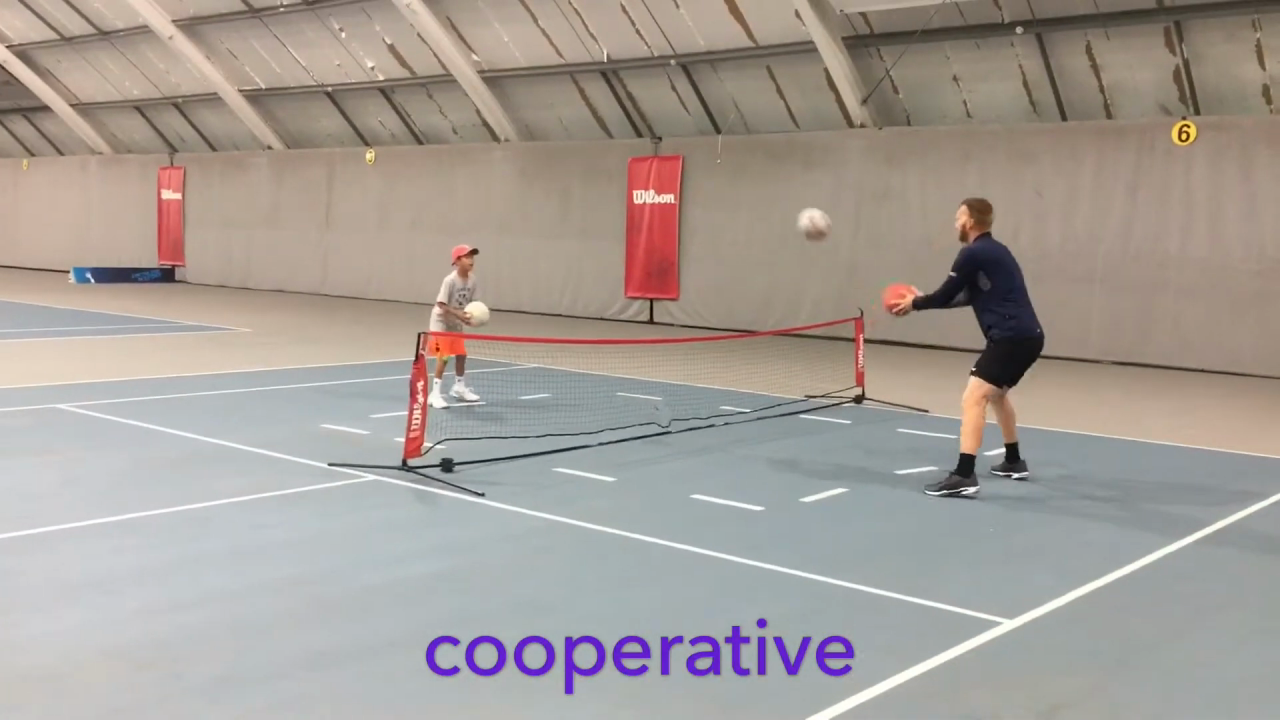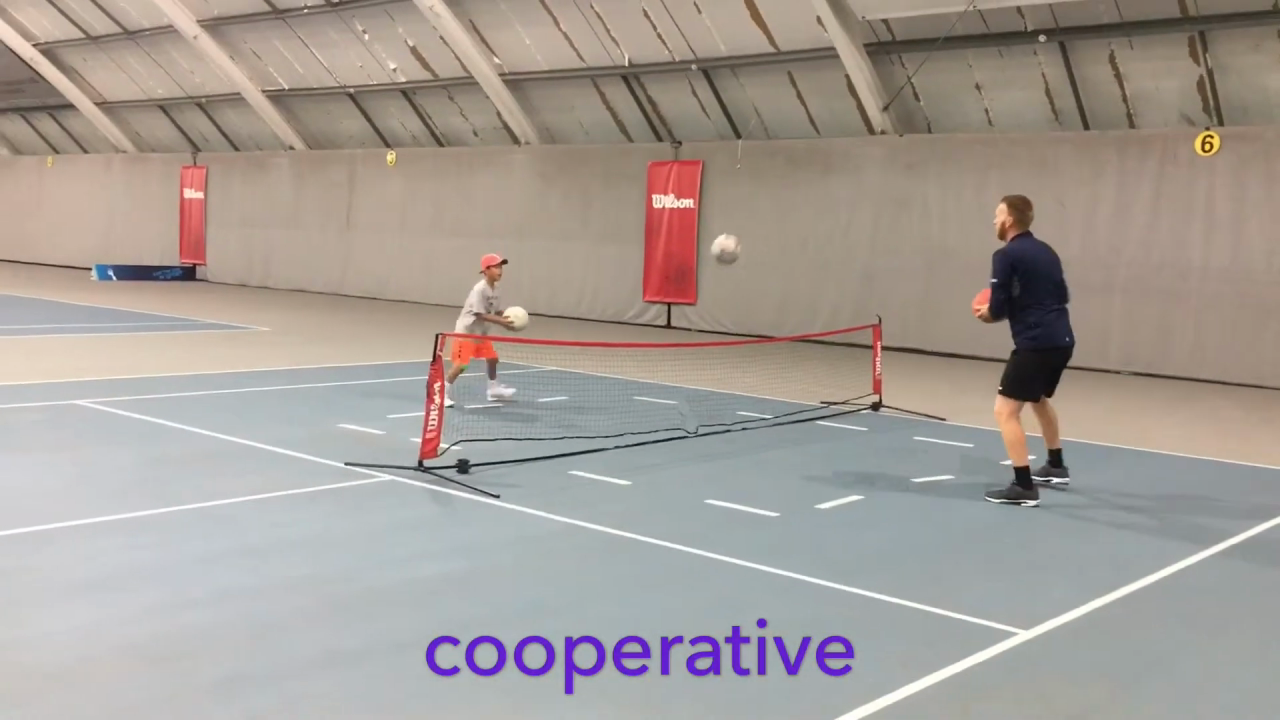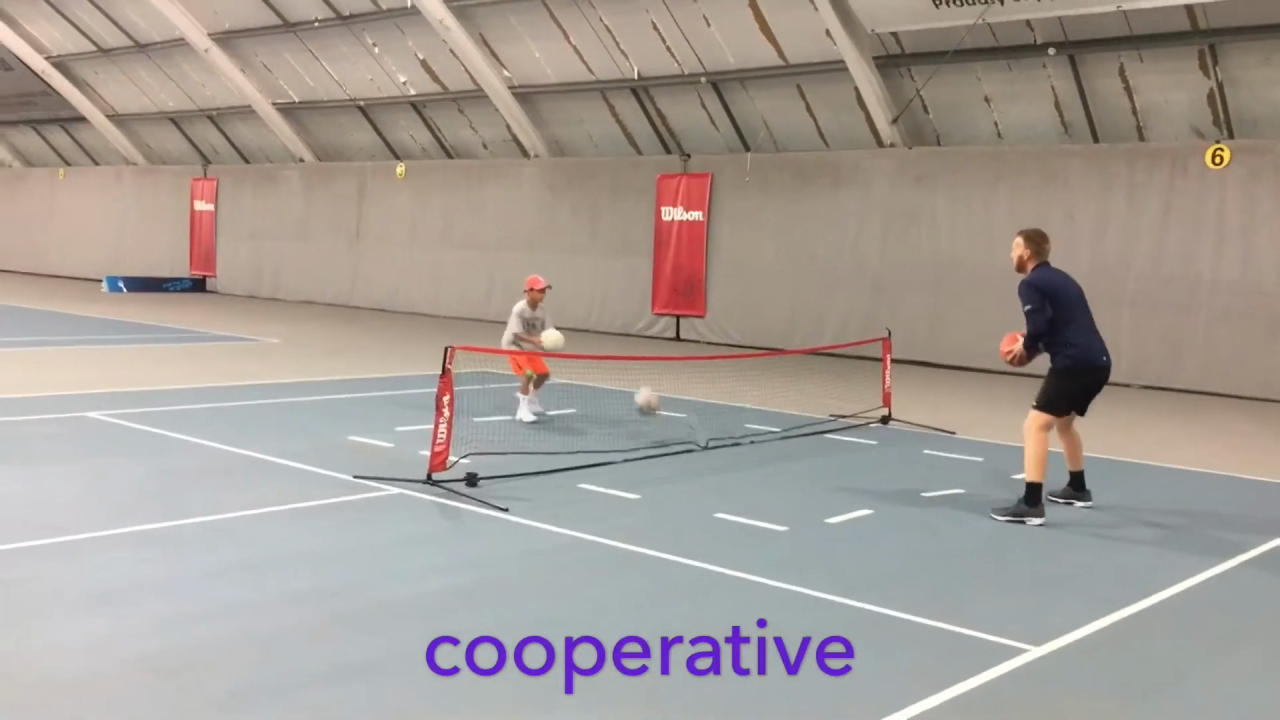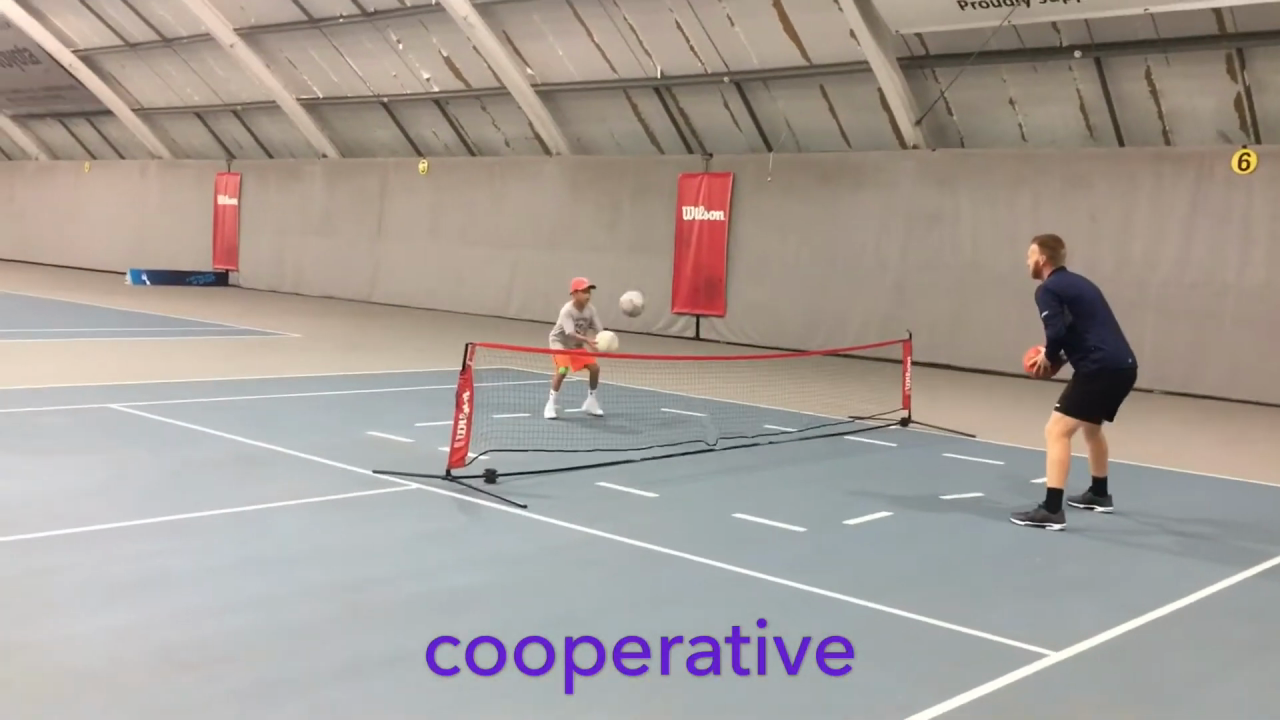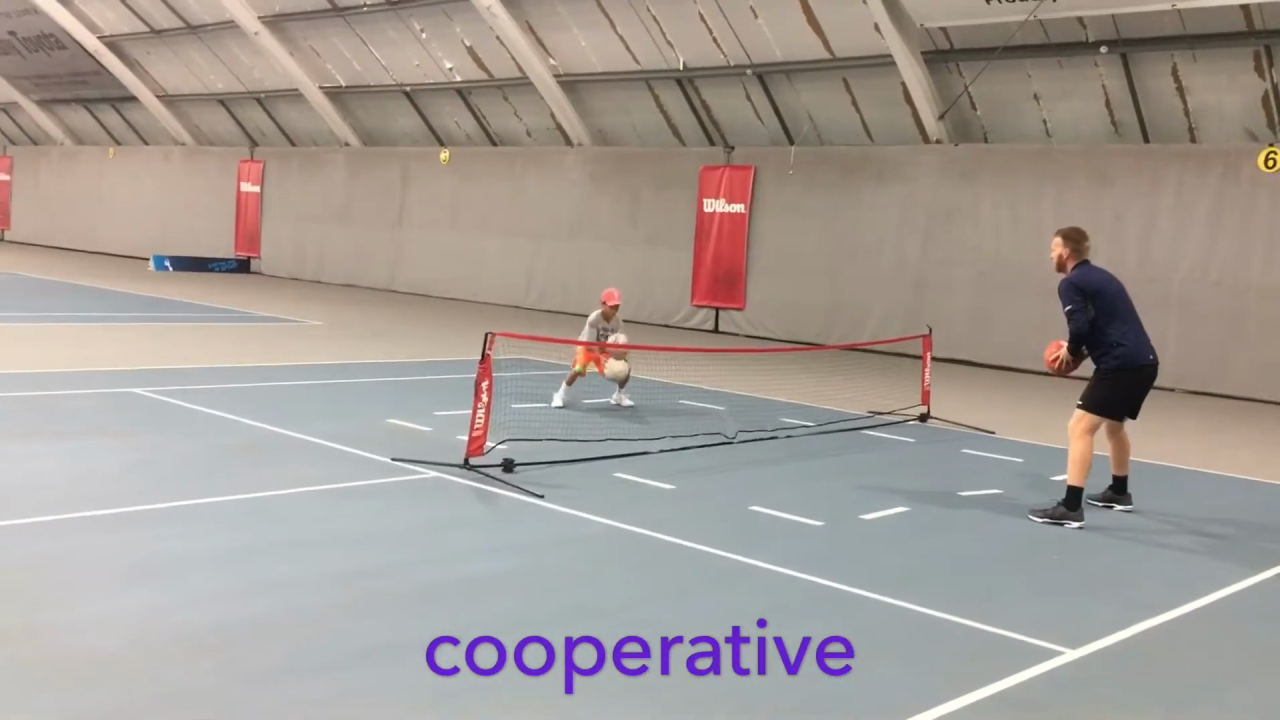
dt=0.4s
person 1, frame 1
left shoulder: (973, 254)
right shoulder: (995, 250)
left elbow: (945, 295)
right elbow: (970, 296)
left wrist: (915, 303)
right wrist: (924, 300)
left hip: (1011, 337)
right hip: (1028, 335)
left knee: (973, 399)
right knee: (997, 393)
left ankle: (963, 475)
right ankle: (1013, 461)
person 1, frame 2
left shoulder: (1006, 255)
right shoulder: (1046, 251)
left elbow: (999, 304)
left wrist: (990, 312)
left hip: (1035, 345)
right hip: (1061, 341)
left knee: (1005, 411)
right knee: (1040, 401)
left ankle: (1024, 486)
right ankle: (1056, 464)
person 1, frame 3
left shoulder: (1031, 284)
right shoulder: (1061, 279)
left elbow: (1038, 328)
left wrist: (1025, 348)
right wrist: (1036, 347)
left hip: (1074, 365)
right hip: (1097, 362)
left knee: (1035, 426)
right knee: (1063, 420)
left ankle: (1031, 504)
right ankle: (1077, 488)
person 1, frame 4
left shoulder: (1048, 289)
right shoulder: (1078, 283)
left elbow: (1057, 332)
left wrist: (1048, 357)
right wrist: (1060, 357)
left hip: (1100, 369)
right hip: (1122, 365)
left knee: (1057, 431)
right knee: (1091, 426)
left ankle: (1051, 510)
right ankle: (1099, 494)
person 1, frame 5
left shoulder: (1071, 283)
right shoulder: (1102, 277)
left elbow: (1080, 327)
left wrist: (1070, 352)
right wrist: (1082, 352)
left hip: (1121, 365)
right hip: (1144, 362)
left knee: (1080, 428)
right knee: (1113, 424)
left ankle: (1071, 508)
right ankle: (1119, 492)
